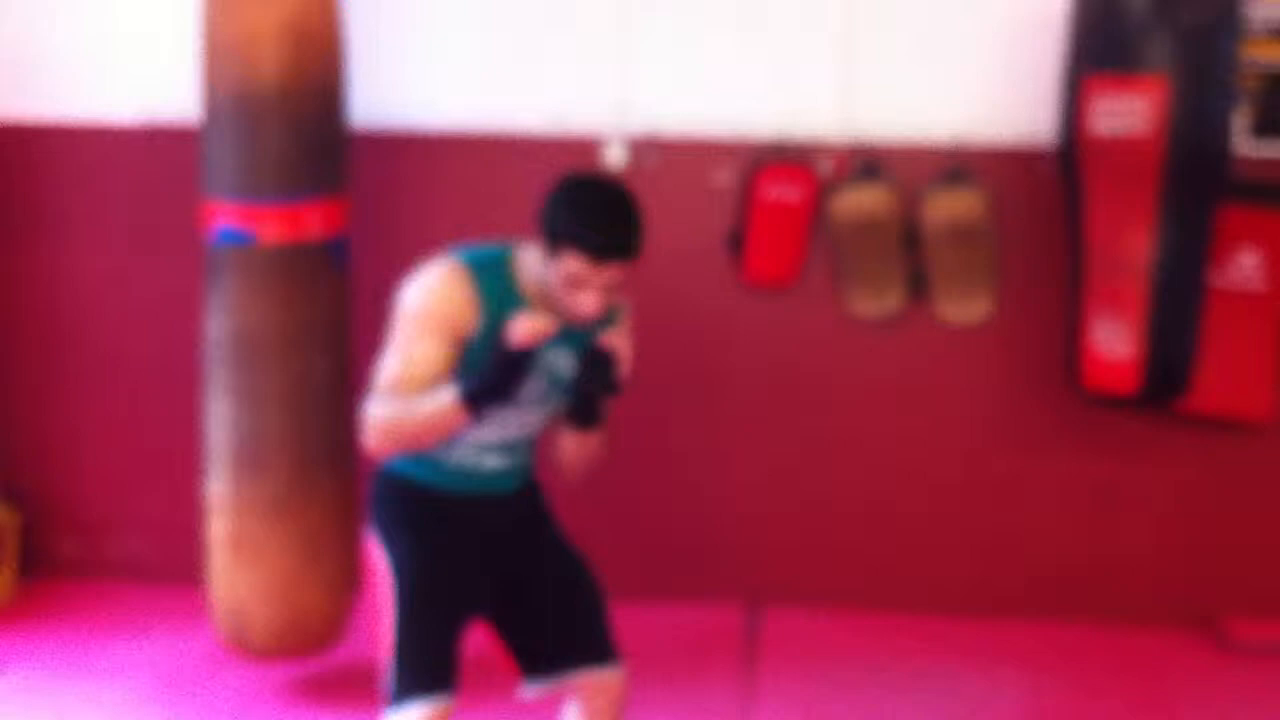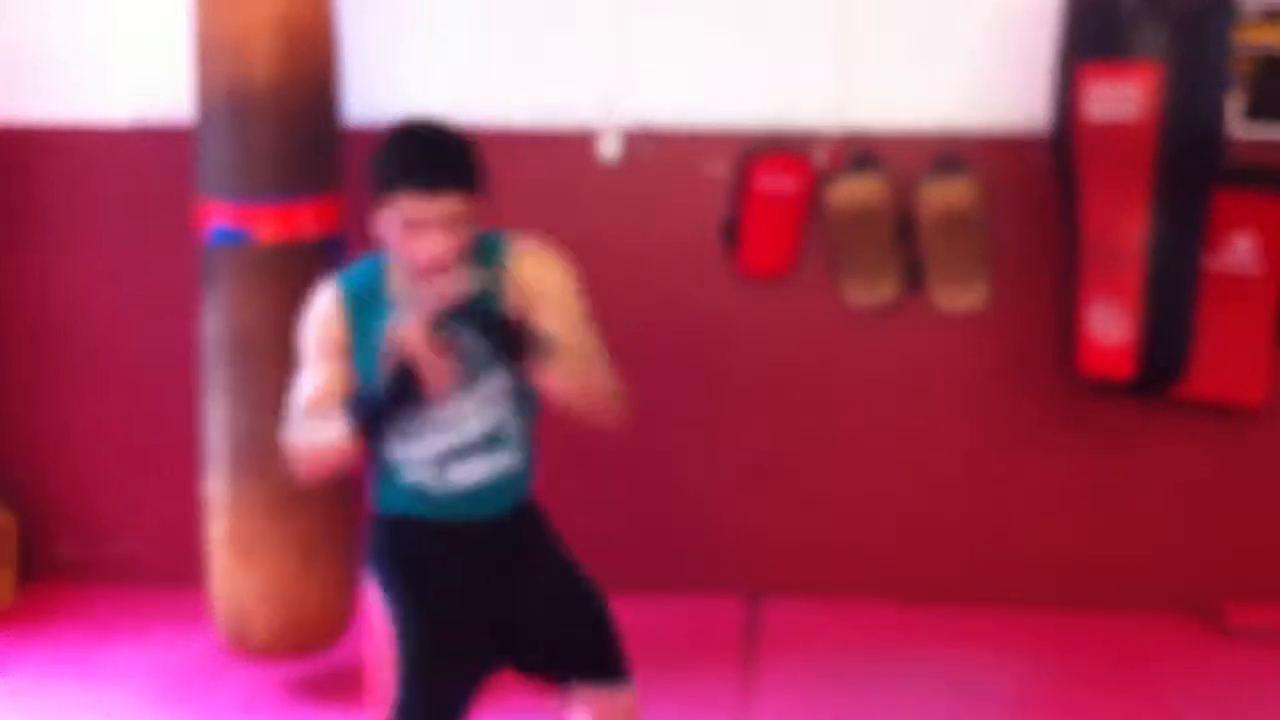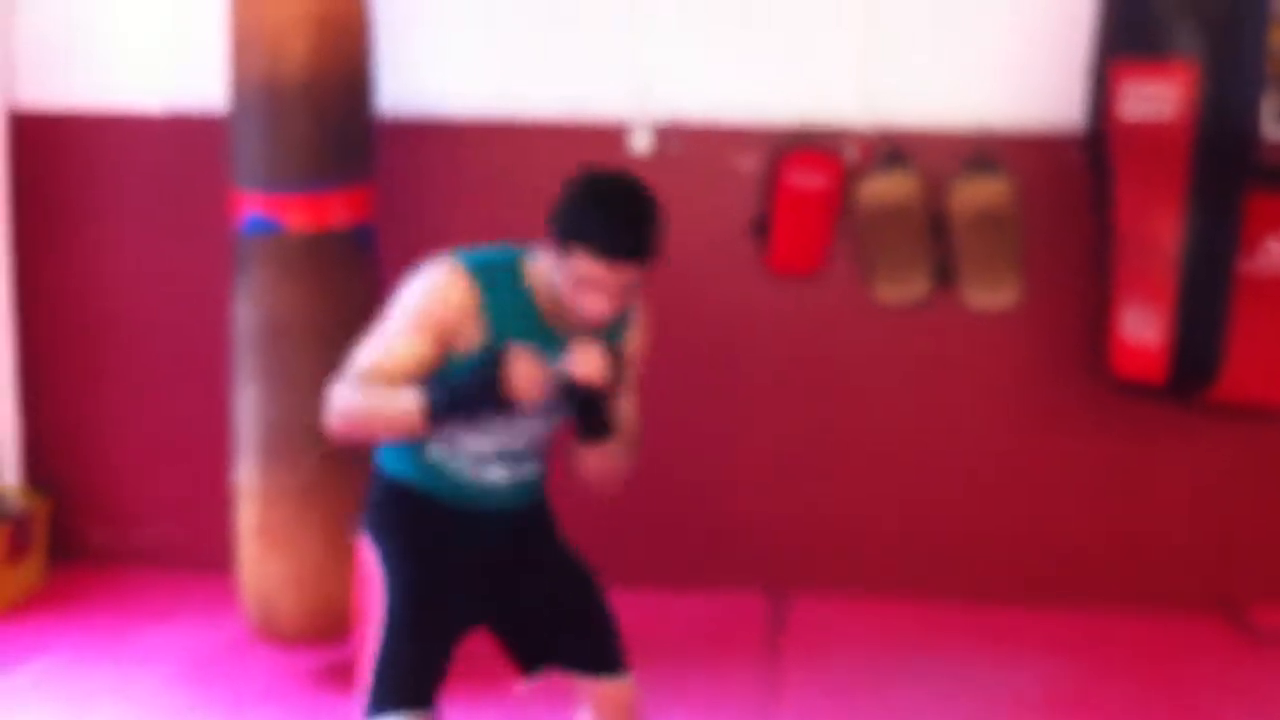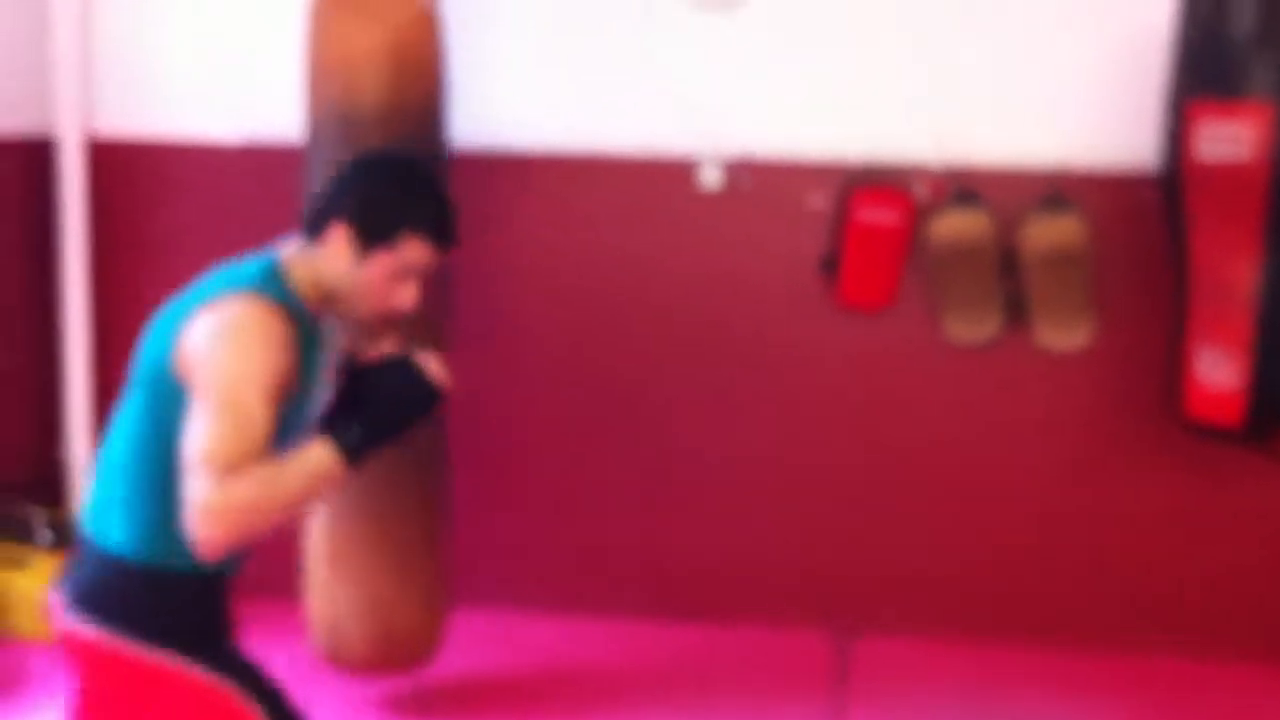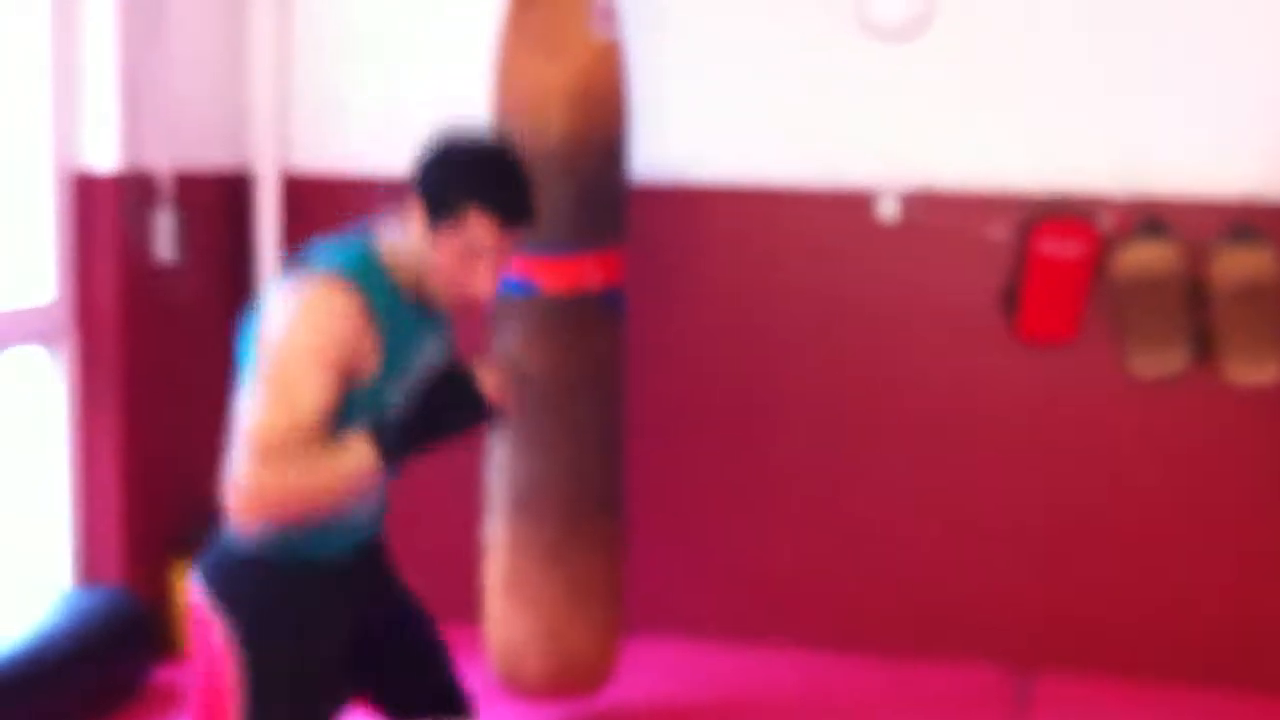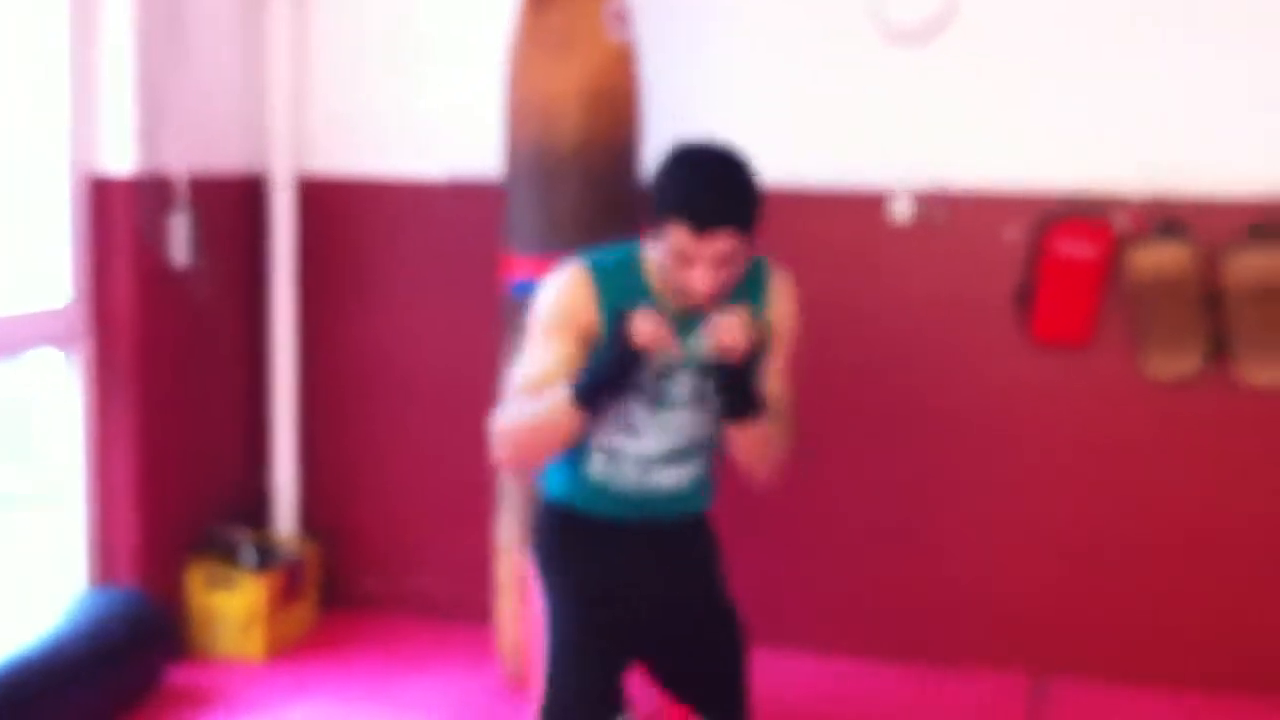
dt=0.7s
person 1, frame 1
left shoulder: (606, 318)
right shoulder: (449, 288)
left elbow: (575, 461)
right elbow: (379, 432)
left wrist: (590, 400)
right wrist: (486, 384)
left hip: (513, 507)
right hip: (420, 507)
person 1, frame 2
left shoulder: (524, 266)
right shoulder: (342, 304)
left elbow: (604, 404)
right elbow: (305, 455)
left wrist: (509, 337)
right wrist: (378, 411)
left hip: (515, 534)
right hip: (417, 547)
person 1, frame 3
left shoulder: (620, 320)
right shoulder: (456, 289)
left elbow: (609, 472)
right elbow: (342, 410)
left wrist: (597, 409)
right wrist: (460, 395)
left hip: (518, 526)
right hip: (416, 519)
person 1, frame 4
left shoulder: (287, 302)
right shoulder: (249, 326)
left elbow: (269, 451)
right elbow: (214, 521)
left wrist: (361, 394)
right wrist: (363, 429)
right hip: (148, 613)
person 1, frame 5
left shoulder: (430, 290)
right shoulder: (324, 304)
right elbow: (252, 494)
left wrist: (460, 402)
right wrist: (404, 434)
left hip: (352, 566)
right hip: (269, 589)
person 1, frame 6
left shoulder: (769, 295)
right shoulder: (581, 290)
left elbow: (765, 464)
right elbow: (509, 445)
left wrist: (737, 383)
right wrist: (603, 376)
left hip: (681, 544)
right hip: (584, 542)
